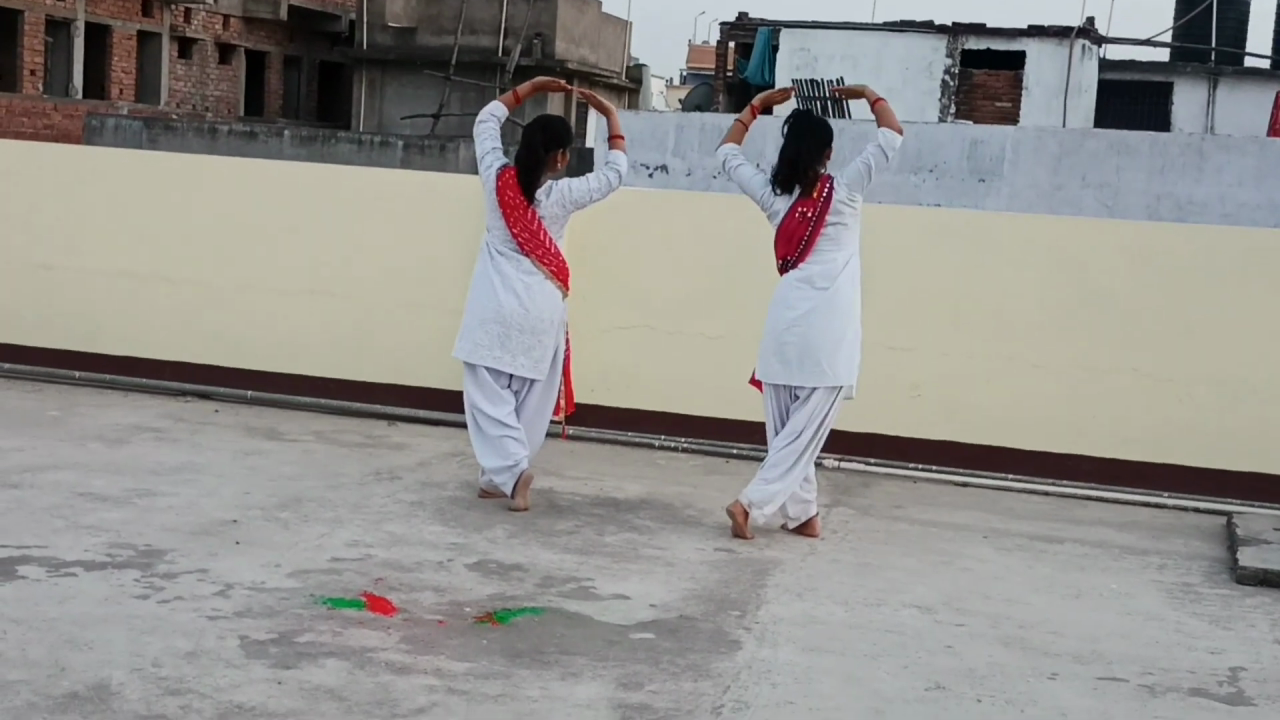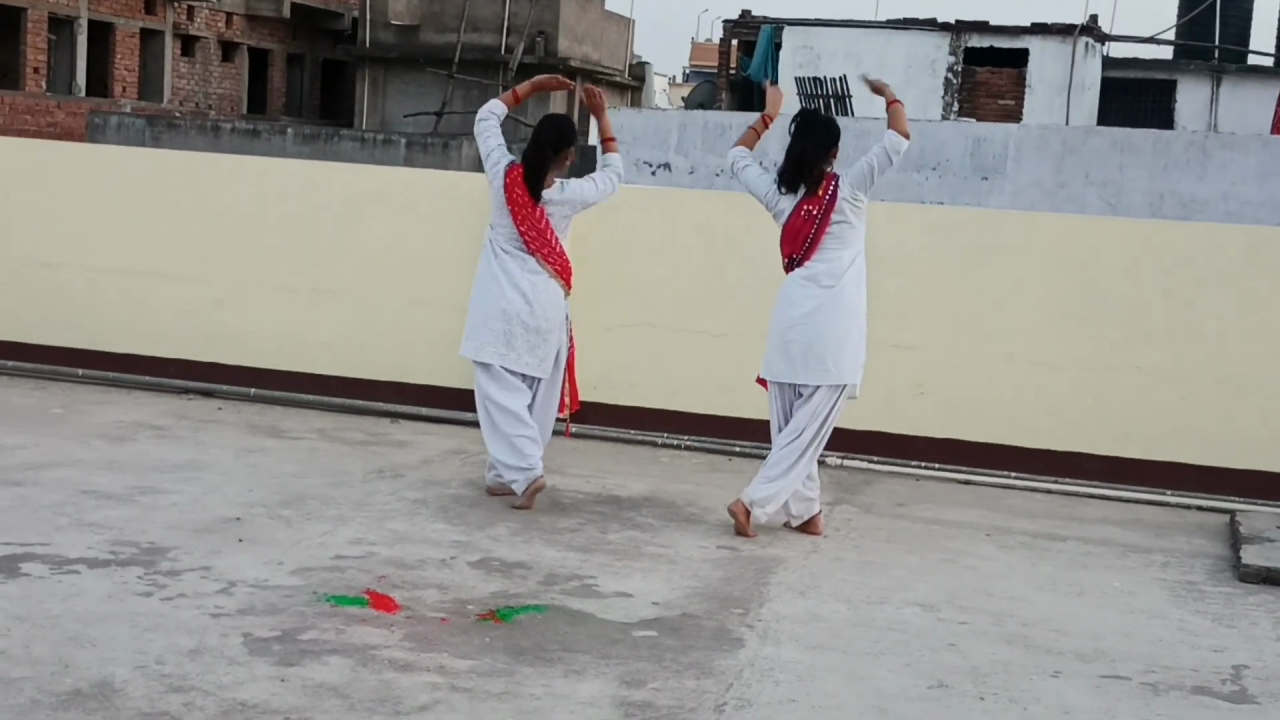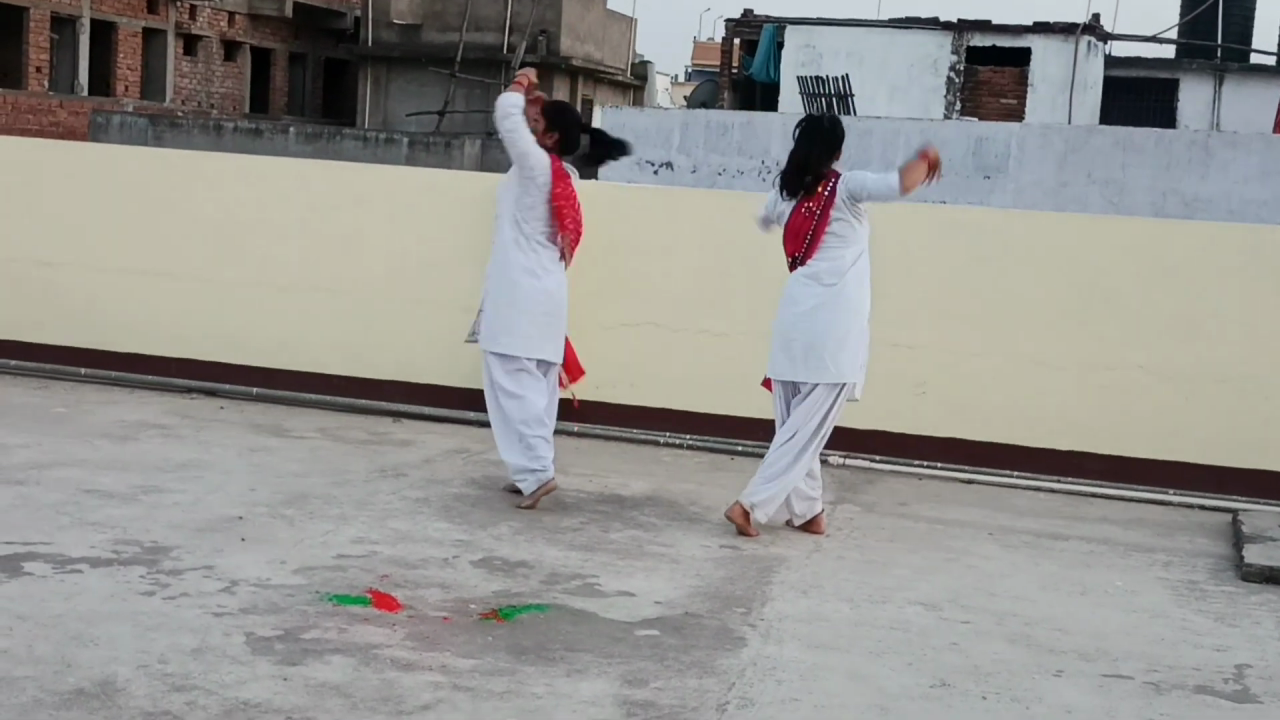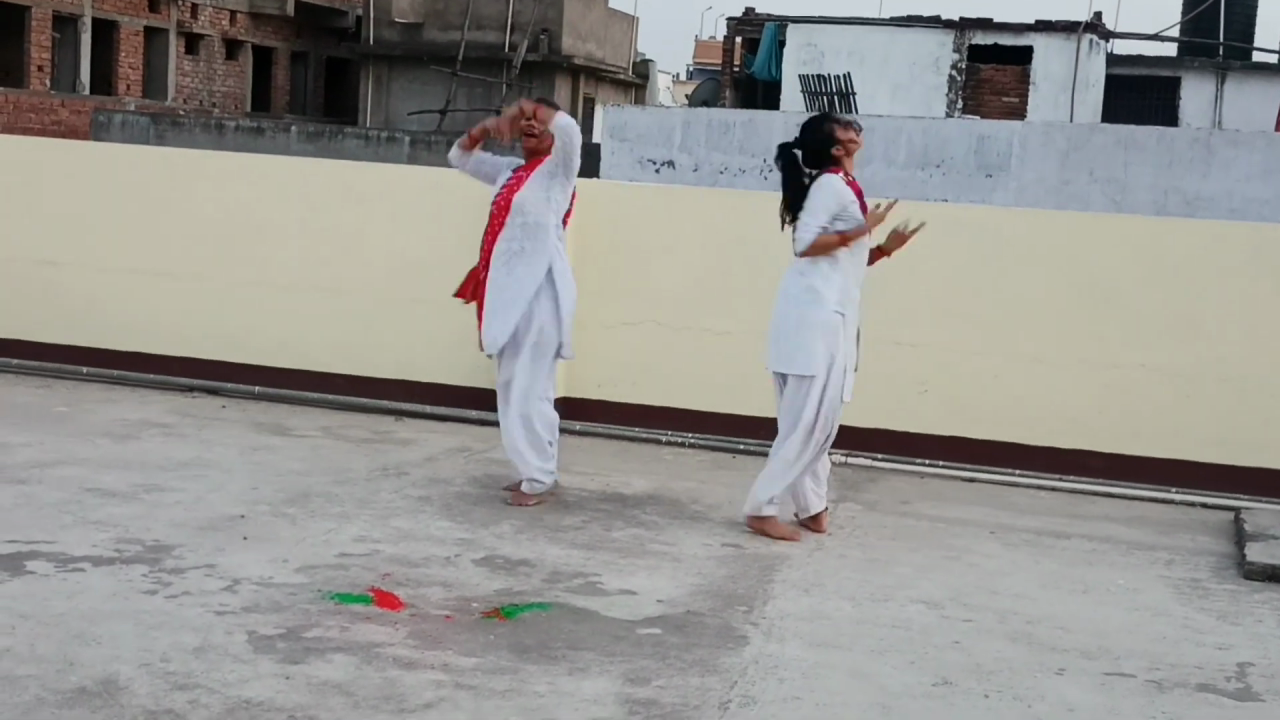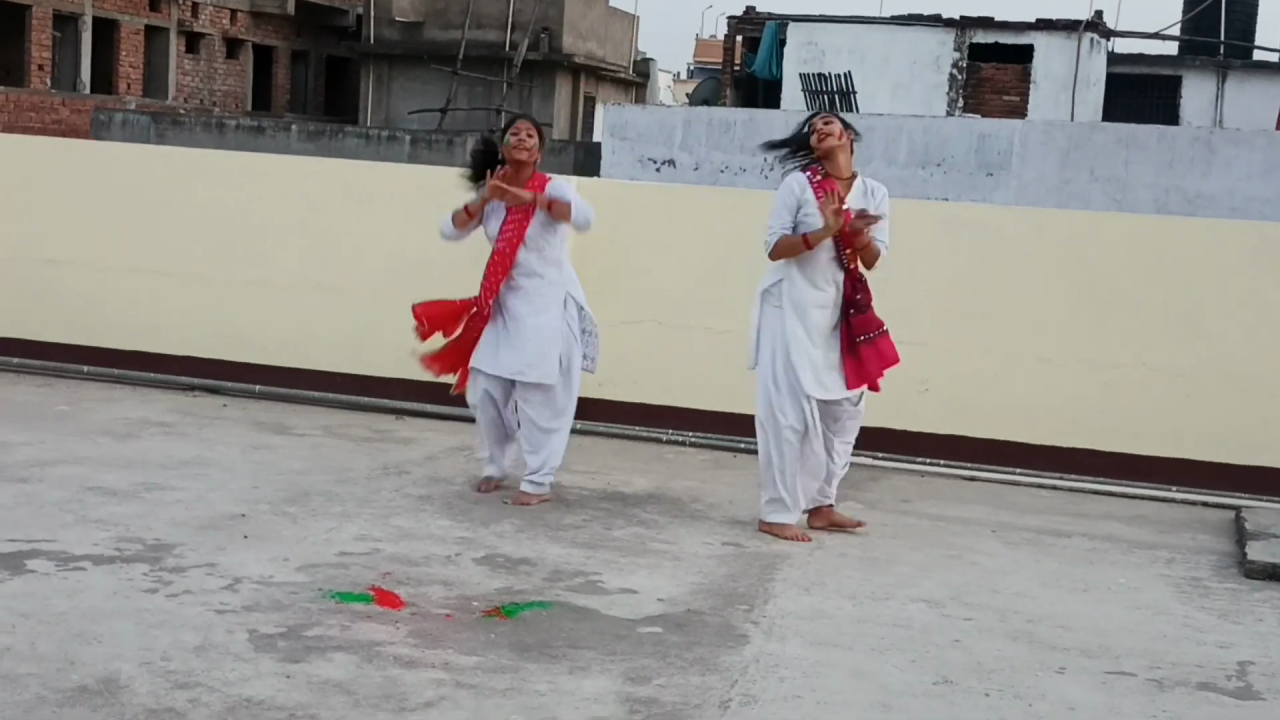
dt=0.2s
person 1, frame 1
left shoulder: (773, 195)
right shoulder: (844, 191)
left elbow: (727, 152)
right elbow: (892, 136)
left wrist: (759, 104)
right wrist: (868, 94)
left hip: (787, 320)
right hip: (828, 326)
left knee: (787, 427)
right knee: (806, 428)
left ankle: (801, 513)
right ankle: (752, 502)
person 1, frame 2
left shoulder: (780, 193)
right shoulder: (847, 188)
left elbow: (738, 157)
right elbow: (898, 140)
left wrist: (766, 116)
right wrist: (888, 95)
left hip: (793, 319)
right hip: (833, 326)
left knee: (793, 423)
right knee: (809, 426)
left ankle: (803, 510)
right ankle: (753, 502)
person 1, frame 3
left shoulder: (788, 195)
right shoulder: (848, 186)
left elbow: (764, 219)
right elbow: (901, 184)
right wrist: (926, 160)
left hip: (797, 315)
right hip: (836, 321)
left knee: (799, 422)
right knee: (809, 424)
left ankle: (807, 510)
right ankle: (752, 503)
person 1, frame 4
left shoulder: (847, 190)
right shoulder: (829, 185)
right elbow: (807, 244)
left wrist: (890, 244)
right wrist: (862, 229)
left hip: (827, 315)
right hip: (816, 314)
left knee: (816, 417)
right knee: (808, 419)
left ankle: (811, 506)
right ankle: (763, 507)
person 1, frame 5
left shoulder: (873, 192)
right shoulder: (796, 184)
left elbow: (872, 258)
right elbow: (774, 250)
left wrist: (857, 233)
right wrist: (820, 231)
left hip: (839, 314)
right hip: (791, 309)
left knee: (845, 411)
right knee: (790, 414)
left ankle: (821, 502)
right ankle: (778, 513)
person 2, frame 1
left shoulder: (497, 178)
right shoulder: (564, 196)
left elbow: (486, 120)
right elbow: (614, 172)
left wrist: (530, 87)
right wrist: (610, 115)
left hip: (495, 307)
right hip: (542, 311)
left knee: (488, 393)
right knee: (531, 401)
left ankle: (509, 471)
right ankle: (501, 475)
person 2, frame 2
left shoulder: (505, 176)
right shoulder: (574, 191)
left elbow: (486, 117)
right elbow: (612, 177)
left wrist: (530, 86)
right wrist: (603, 121)
left hip: (501, 303)
right hip: (545, 308)
left knee: (501, 391)
right knee: (537, 393)
left ankle: (523, 471)
right ankle: (508, 473)
person 2, frame 3
left shoulder: (537, 165)
right shoulder: (563, 174)
left elbow: (509, 118)
left wrist: (521, 85)
right wrist: (525, 91)
left hip: (518, 291)
right hip: (540, 292)
left knee: (513, 384)
right knee: (534, 384)
left ankle: (535, 470)
right ankle: (529, 469)
person 2, frame 4
left shoulder: (559, 167)
right shoulder: (508, 168)
left elbow: (569, 128)
right elbow: (459, 158)
left wrist: (524, 113)
right wrist: (484, 130)
left hip: (541, 287)
right hip: (508, 290)
left knee: (528, 386)
right knee: (517, 384)
left ankle: (538, 478)
right ankle: (538, 466)
person 2, frame 5
left shoulder: (554, 190)
right shoulder: (492, 196)
left elbow: (585, 218)
right elbow: (450, 230)
left wrist: (532, 198)
right wrist: (480, 201)
left hip: (550, 310)
right hip: (507, 307)
left knee: (542, 399)
right knee: (484, 389)
left ankle: (537, 479)
right ankle: (497, 467)
